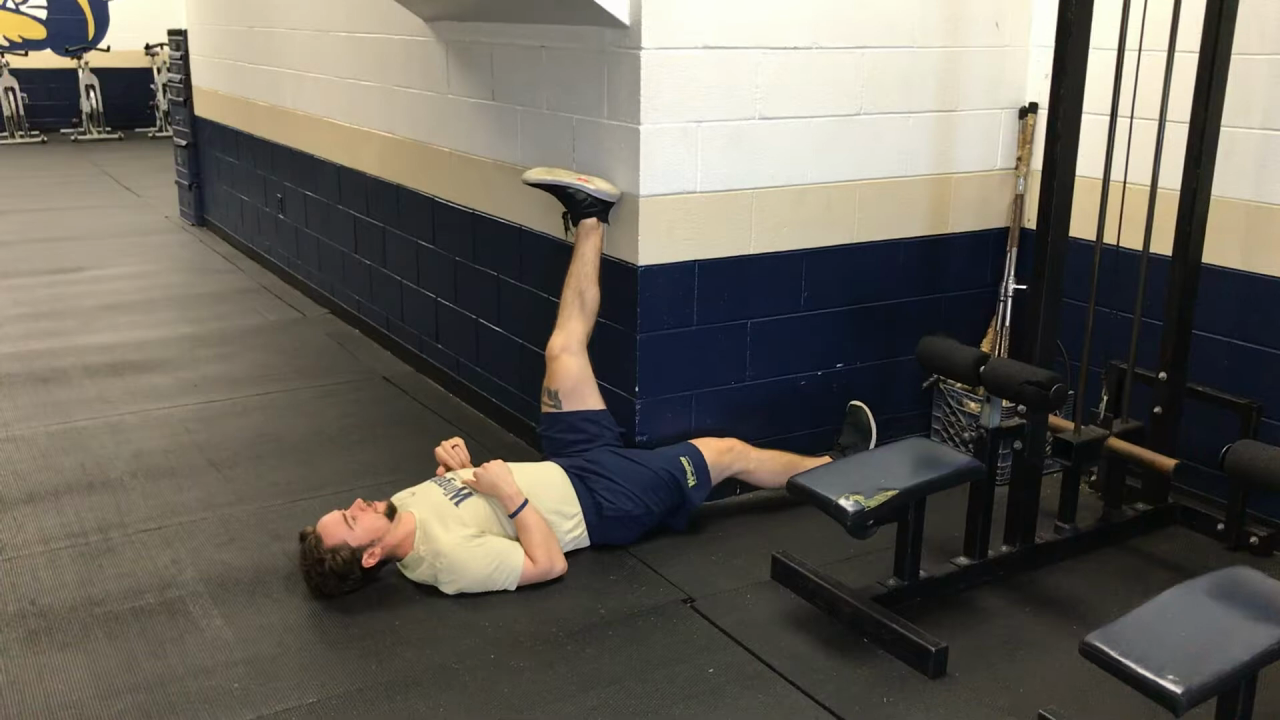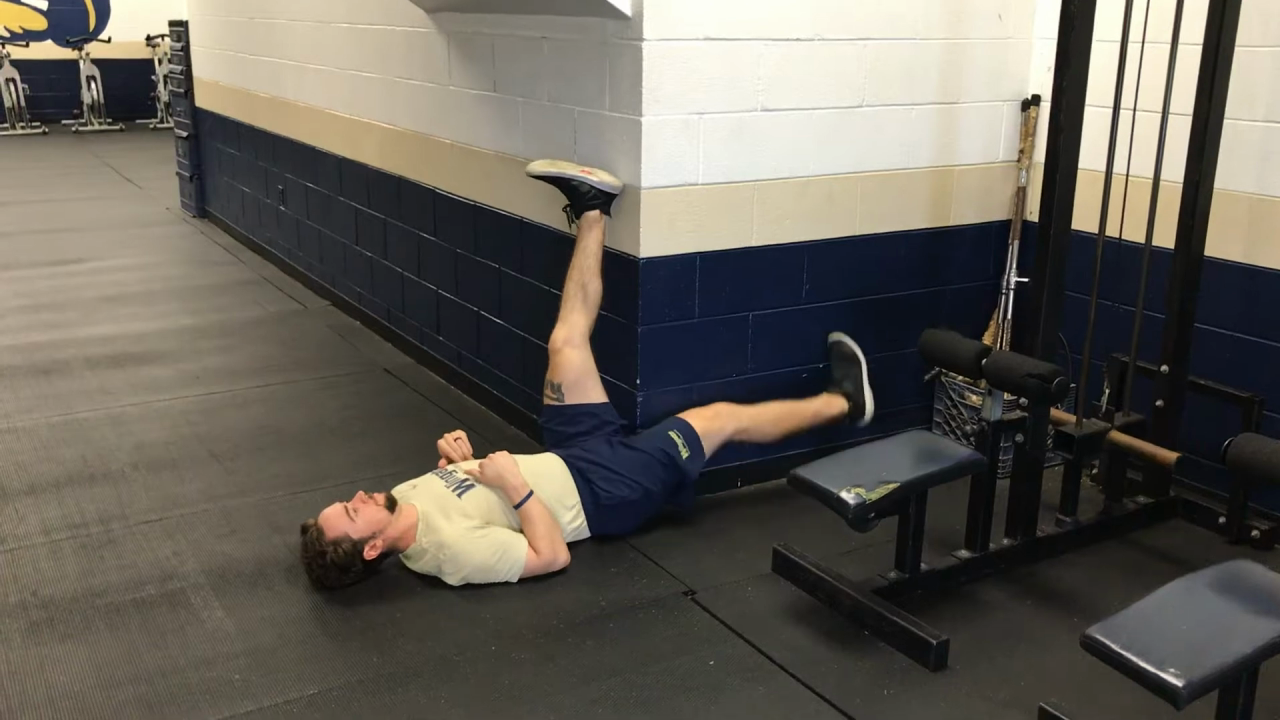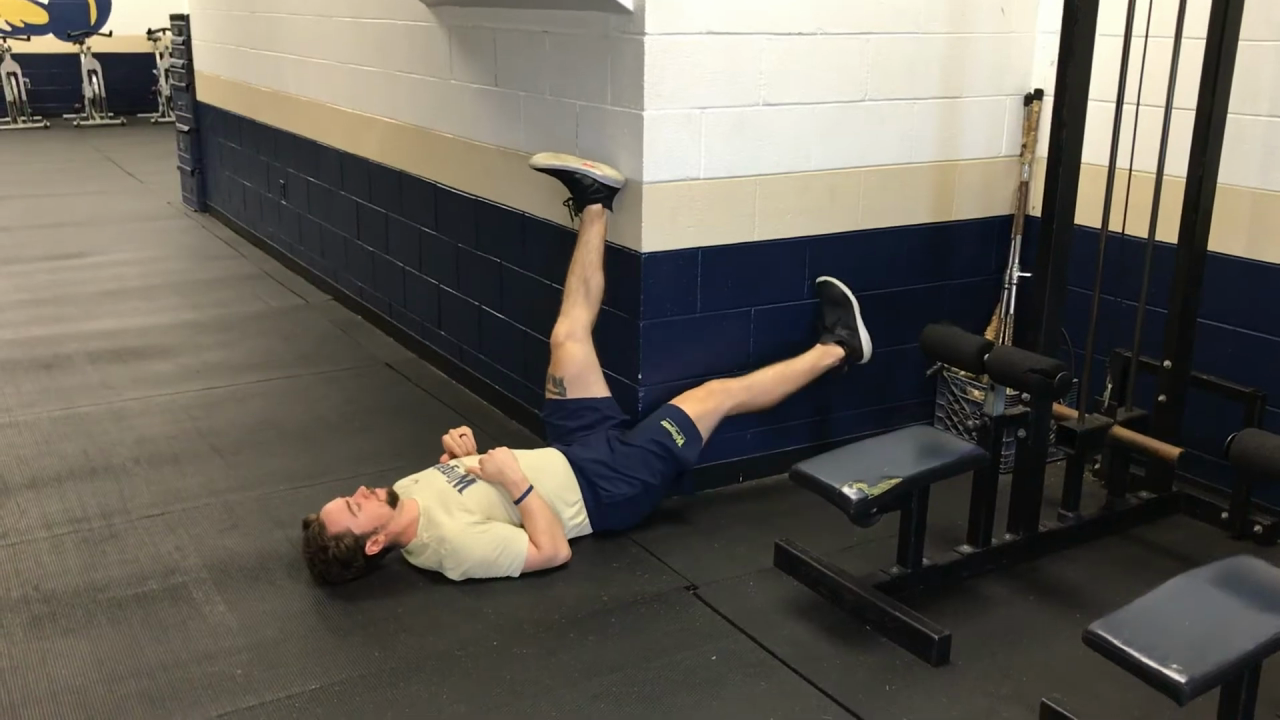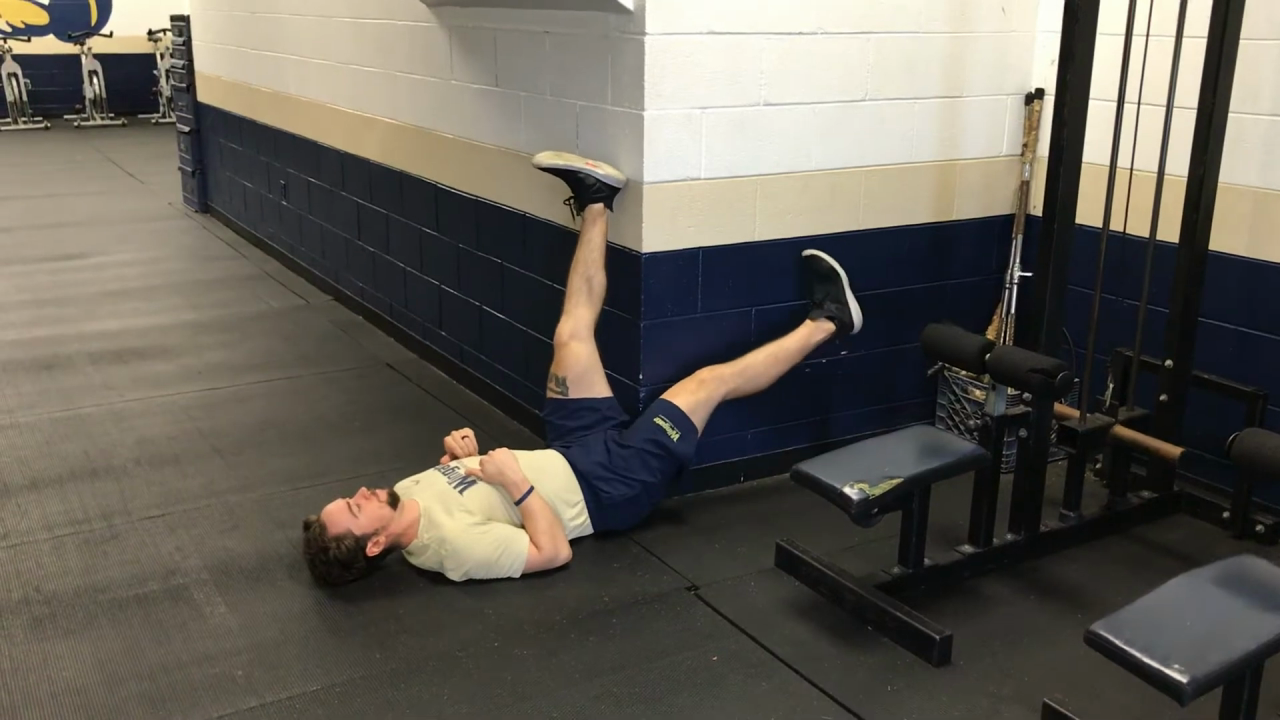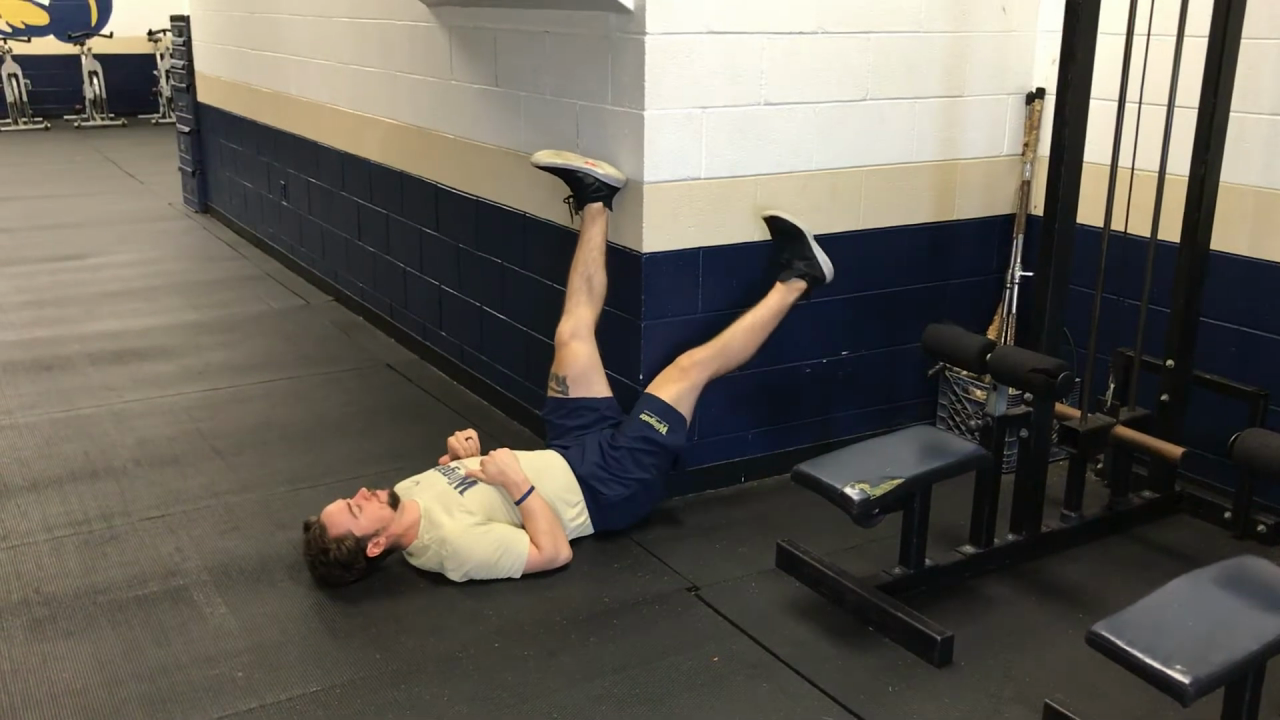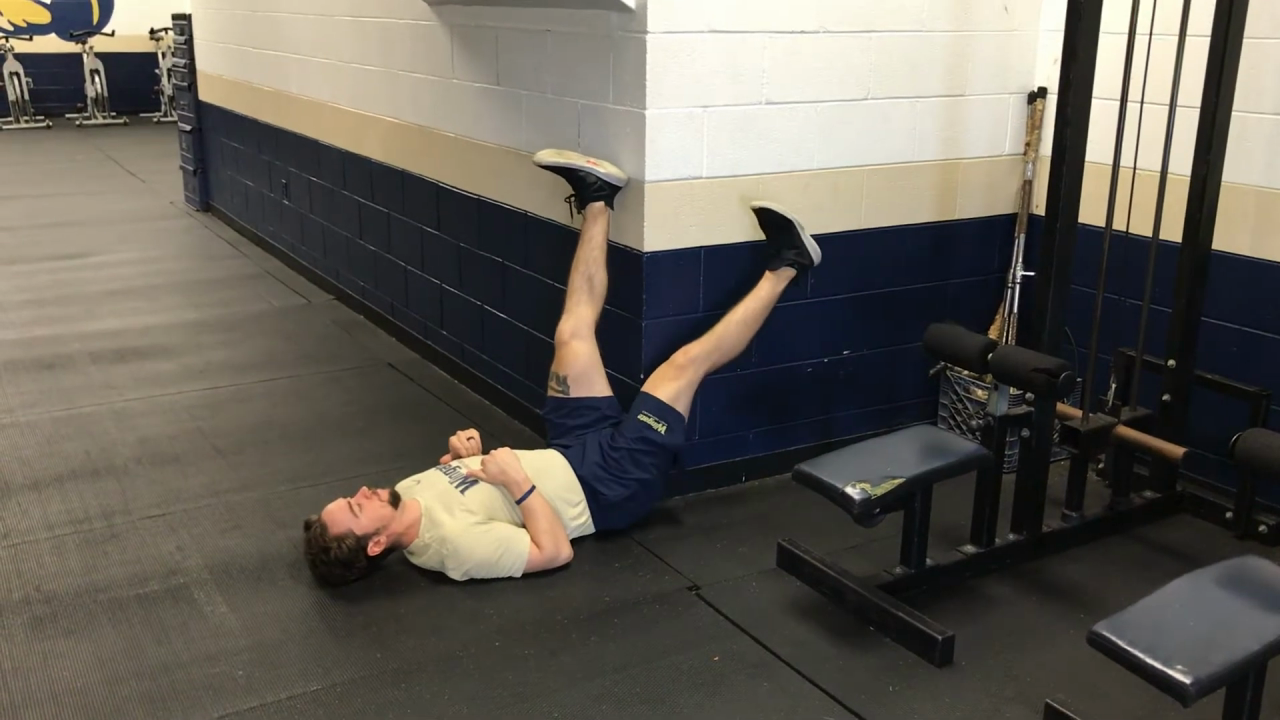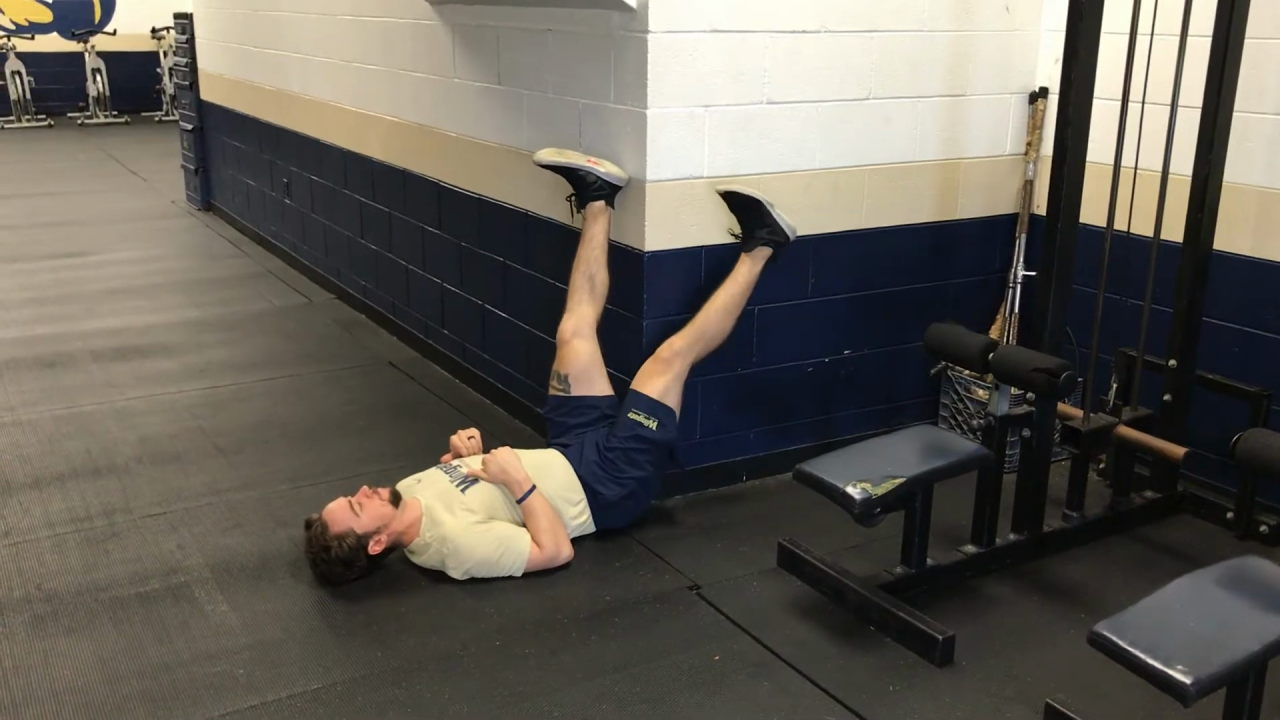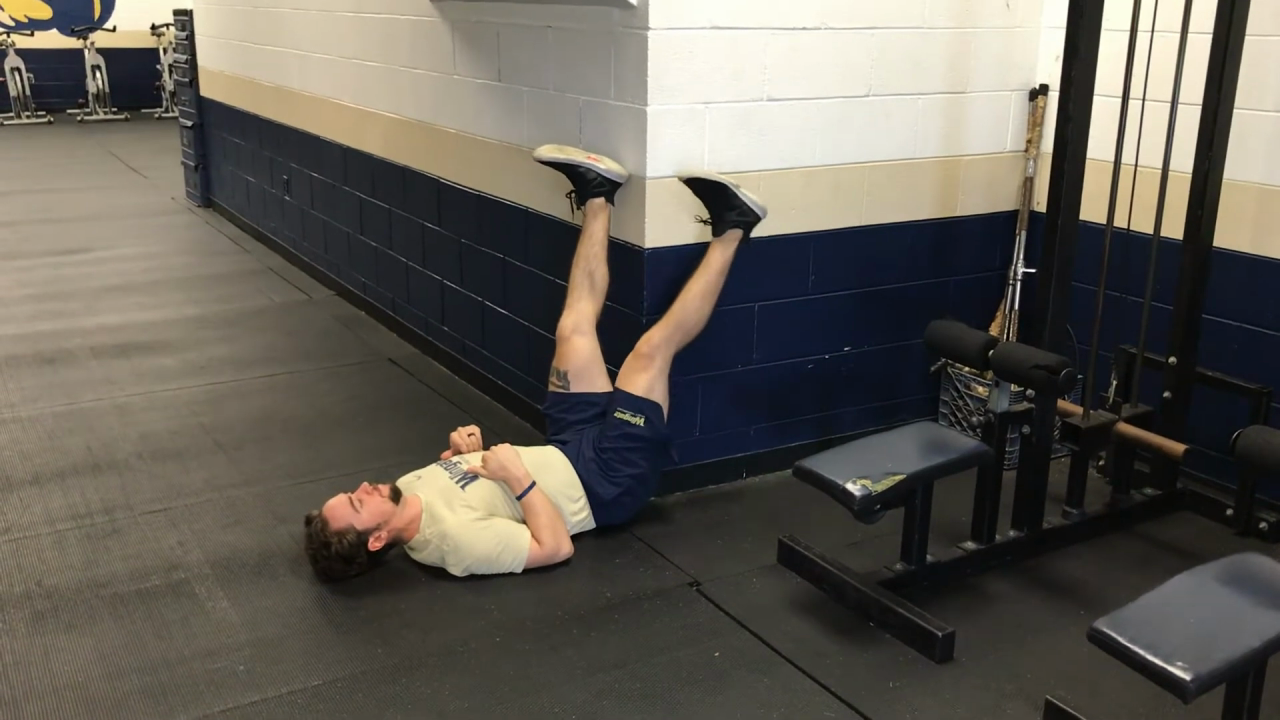
dt=0.4s
person 1, frame 1
left shoulder: (405, 509)
right shoulder: (448, 560)
right elbow: (548, 564)
left wrist: (457, 466)
right wrist: (508, 492)
left hip: (570, 464)
right hip: (602, 499)
left knee: (564, 348)
right knee: (730, 453)
left ankle: (588, 219)
right ankle: (835, 467)
person 1, frame 2
left shoulder: (405, 500)
right shoulder: (449, 551)
right elbow: (552, 556)
left wrist: (457, 458)
right wrist: (514, 484)
left hip: (571, 458)
right hip: (602, 490)
left knee: (566, 341)
right knee: (723, 417)
left ankle: (590, 212)
right ankle: (840, 402)
person 1, frame 3
left shoulder: (408, 495)
right shoulder: (450, 547)
right elbow: (553, 551)
left wrist: (460, 453)
right wrist: (515, 480)
left hip: (571, 453)
right hip: (605, 486)
left knee: (568, 336)
right knee: (720, 393)
left ankle: (593, 206)
right ankle: (834, 349)
person 1, frame 4
left shoulder: (410, 496)
right shoulder: (450, 547)
right elbow: (553, 552)
left wrist: (459, 455)
right wrist: (515, 481)
left hip: (572, 453)
right hip: (608, 486)
right knee: (711, 379)
left ankle: (594, 205)
right ankle: (823, 324)
person 1, frame 5
left shoulder: (408, 496)
right shoulder: (450, 547)
right elbow: (553, 552)
left wrist: (464, 456)
right wrist: (517, 483)
left hip: (571, 454)
right hip: (609, 486)
right knee: (692, 365)
left ankle: (593, 204)
right ankle: (792, 283)
person 1, frame 6
left shoulder: (408, 496)
right shoulder: (451, 546)
right elbow: (554, 552)
left wrist: (464, 456)
right wrist: (517, 482)
left hip: (571, 453)
right hip: (610, 484)
right knee: (687, 361)
left ankle: (595, 202)
right ankle: (781, 270)
person 1, frame 7
left shoulder: (411, 495)
right shoulder: (451, 545)
right elbow: (555, 551)
left wrist: (462, 456)
right wrist: (517, 479)
left hip: (571, 451)
right hip: (609, 483)
right knee: (672, 355)
left ankle: (595, 202)
right ankle: (756, 251)
person 1, frame 8
left shoulder: (411, 490)
right shoulder: (451, 541)
right elbow: (555, 547)
left wrist: (464, 452)
right wrist: (517, 477)
left hip: (567, 450)
right hip: (606, 481)
right knee: (652, 349)
left ankle: (595, 198)
right ankle: (728, 233)
